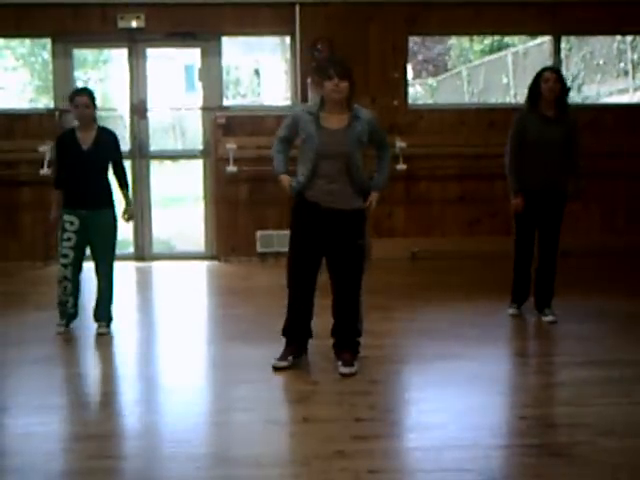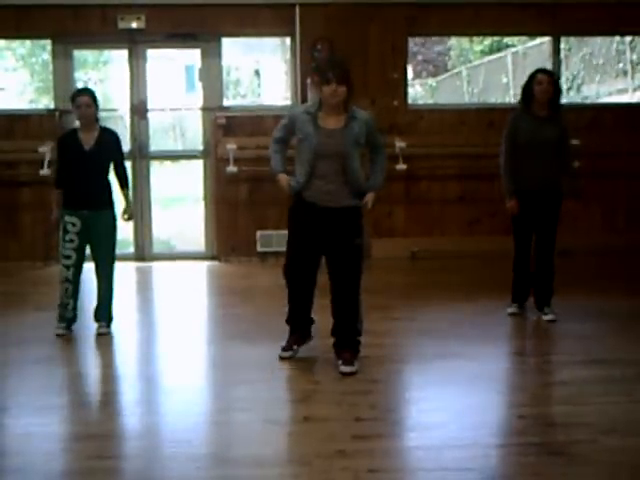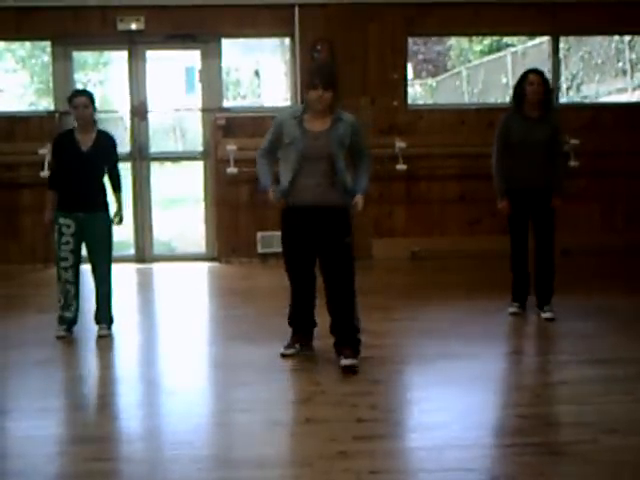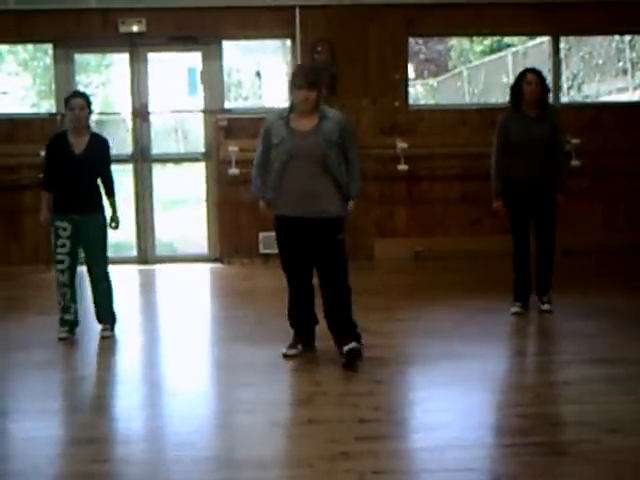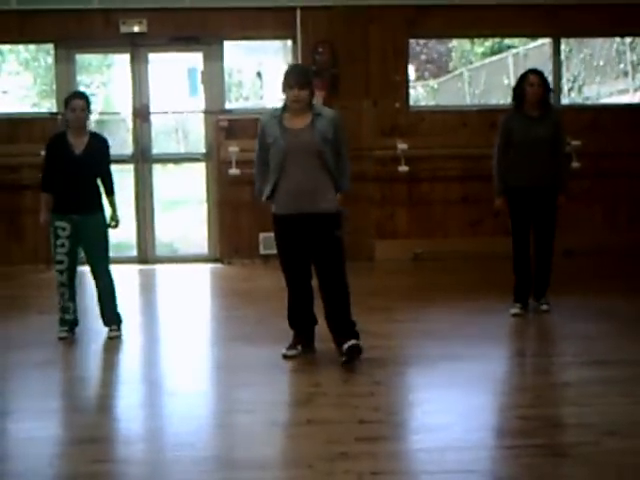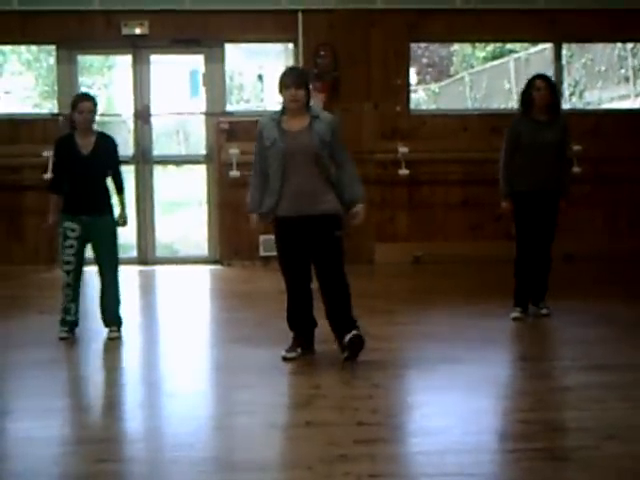
dt=0.2s
person 1, frame 1
left shoulder: (365, 120)
right shoulder: (302, 117)
left elbow: (384, 150)
right elbow: (281, 140)
left wrist: (377, 186)
right wrist: (281, 172)
left hip: (349, 211)
right hip: (308, 207)
left knee: (347, 282)
right knee: (300, 277)
left ankle: (347, 348)
right ankle: (293, 343)
person 1, frame 2
left shoulder: (363, 122)
right shoulder: (300, 117)
left elbow: (379, 153)
right elbow: (277, 140)
left wrist: (373, 187)
right wrist: (279, 171)
left hip: (345, 209)
right hip: (305, 205)
left knee: (346, 281)
right knee: (297, 273)
left ankle: (347, 347)
right ankle: (297, 332)
person 1, frame 3
left shoulder: (348, 124)
right shoulder: (286, 122)
left elbow: (361, 160)
right elbow: (265, 153)
left wrist: (360, 191)
right wrist: (268, 185)
left hip: (335, 211)
right hip: (295, 211)
left knee: (340, 280)
right knee: (299, 278)
left ankle: (347, 346)
right ankle: (301, 334)
person 1, frame 4
left shoulder: (336, 122)
right shoulder: (274, 124)
left elbow: (351, 159)
right elbow: (261, 161)
left wrist: (352, 194)
right wrist: (260, 195)
left hip: (327, 213)
right hip: (288, 213)
left knee: (334, 277)
right knee: (297, 278)
left ankle: (347, 338)
right ankle: (302, 334)
person 1, frame 5
left shoulder: (329, 120)
right shoulder: (269, 123)
left elbow: (341, 159)
right elbow: (261, 164)
left wrist: (341, 191)
right wrist: (262, 193)
left hip: (324, 209)
right hip: (286, 212)
left knee: (332, 274)
right knee: (295, 278)
left ankle: (346, 336)
right ankle: (302, 335)
person 1, frame 6
left shoulder: (326, 122)
right shoulder: (267, 127)
left elbow: (343, 163)
right elbow: (260, 171)
left wrist: (356, 199)
right wrist: (255, 208)
left hip: (324, 210)
right hip: (286, 215)
left knee: (332, 273)
right knee: (295, 279)
left ankle: (347, 331)
right ankle: (302, 337)
person 2, frame 1
left shoulder: (566, 121)
right shoulder: (524, 118)
left elbow: (572, 158)
right elbow: (512, 157)
left wrist: (569, 187)
right wrist: (515, 192)
left hip: (555, 194)
right hip: (527, 192)
left knee: (549, 249)
right knee: (523, 247)
left ankle: (544, 303)
right ankle: (517, 299)
person 2, frame 2
left shoulder: (559, 121)
right shoulder: (518, 119)
left elbow: (565, 158)
right elbow: (507, 158)
left wrist: (565, 189)
right wrist: (510, 193)
left hip: (550, 193)
right hip: (523, 192)
left knee: (546, 248)
right knee: (522, 247)
left ankle: (544, 302)
right ankle: (518, 299)
person 2, frame 3
left shoulder: (551, 120)
right shoulder: (510, 120)
left elbow: (558, 157)
right elbow: (499, 158)
left wrist: (557, 191)
right wrist: (502, 194)
left hip: (543, 191)
right hip: (516, 191)
left knee: (545, 246)
right knee: (518, 246)
left ankle: (544, 301)
right ankle: (518, 298)
person 2, frame 4
left shoulder: (550, 117)
right shoulder: (508, 119)
left elbow: (559, 154)
right elbow: (498, 157)
left wrist: (560, 187)
right wrist: (498, 193)
left hip: (545, 189)
right hip: (516, 190)
left knee: (546, 241)
right knee: (520, 244)
left ankle: (543, 292)
right ankle: (520, 297)
person 2, frame 5
left shoulder: (552, 119)
right shoulder: (511, 119)
left elbow: (561, 155)
right elbow: (500, 156)
left wrist: (561, 188)
right wrist: (499, 191)
left hip: (546, 190)
right hip: (518, 190)
left knee: (545, 243)
right knee: (521, 244)
left ankle: (540, 293)
right ankle: (520, 298)
person 2, frame 6
left shoulder: (559, 124)
right shoulder: (519, 123)
left elbow: (565, 160)
right elbow: (506, 160)
left wrist: (563, 193)
right wrist: (506, 194)
left hip: (549, 194)
right hip: (523, 194)
left knee: (544, 247)
right knee: (524, 247)
left ankle: (539, 297)
right ankle: (520, 302)
person 3, frame 1
left shoulder: (108, 137)
right shoulder: (64, 139)
left elbow: (119, 171)
right elbow: (60, 175)
left wrist: (128, 203)
right wrist: (56, 207)
left hip: (102, 208)
right hip: (72, 209)
left knee: (104, 265)
right knee: (67, 264)
left ankle: (103, 318)
right ankle: (66, 315)
person 3, frame 2
left shoulder: (110, 137)
right shoulder: (66, 140)
left elbow: (120, 171)
right elbow: (61, 175)
left wrist: (128, 202)
right wrist: (57, 207)
left hip: (102, 209)
right hip: (73, 210)
left knee: (104, 265)
right knee: (69, 265)
left ankle: (103, 318)
right ankle: (65, 318)
person 3, frame 3
left shoulder: (106, 140)
right shoulder: (62, 140)
left elbow: (113, 174)
right elbow: (55, 177)
left wrist: (120, 206)
right wrist: (50, 208)
left hip: (97, 211)
right hip: (67, 212)
left knee: (102, 267)
right knee: (66, 267)
left ankle: (104, 320)
right ankle: (66, 321)
person 3, frame 4
left shoulder: (100, 143)
right shoulder: (56, 142)
left elbow: (106, 177)
right elbow: (48, 179)
left wrist: (114, 210)
right wrist: (45, 209)
left hip: (93, 213)
right hip: (63, 214)
left knee: (98, 268)
right knee: (64, 270)
left ankle: (107, 320)
right ankle: (67, 322)
person 3, frame 5
left shoulder: (99, 142)
right shoulder: (55, 143)
left elbow: (106, 177)
right elbow: (47, 179)
left wrist: (114, 210)
right wrist: (44, 210)
left hip: (93, 212)
right hip: (63, 214)
left knee: (100, 267)
right knee: (63, 270)
left ankle: (113, 321)
right ankle: (67, 322)
person 3, frame 6
left shoulder: (107, 142)
right shoulder: (63, 144)
left elbow: (116, 176)
right elbow: (57, 181)
left wrist: (123, 208)
right wrist: (53, 212)
left hip: (102, 213)
right hip: (72, 215)
left knee: (108, 269)
right knee: (70, 270)
left ankle: (113, 322)
right ankle: (68, 322)
